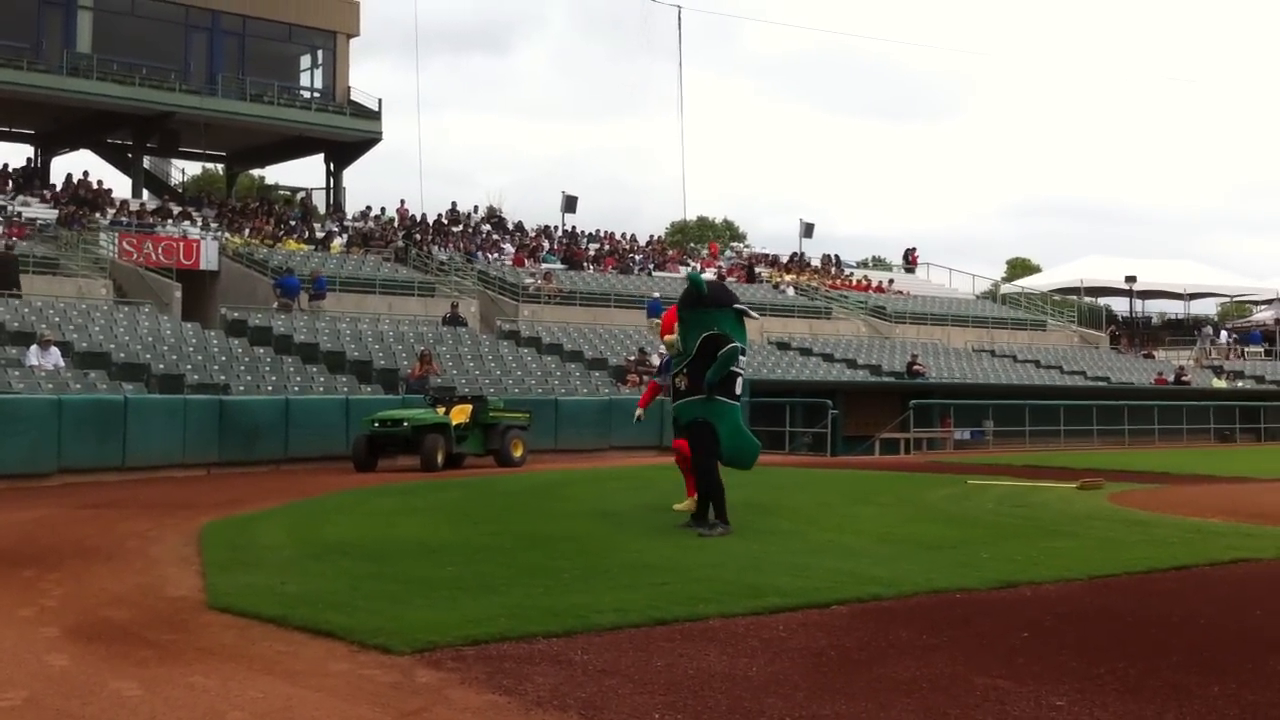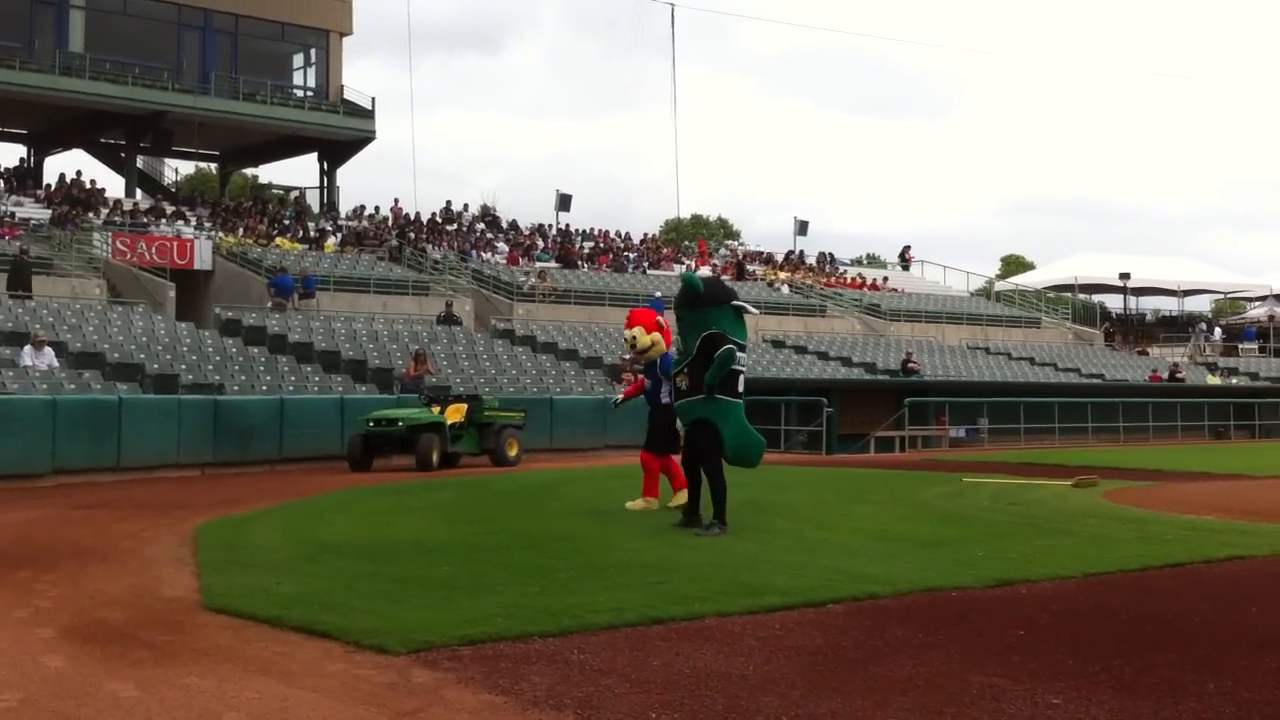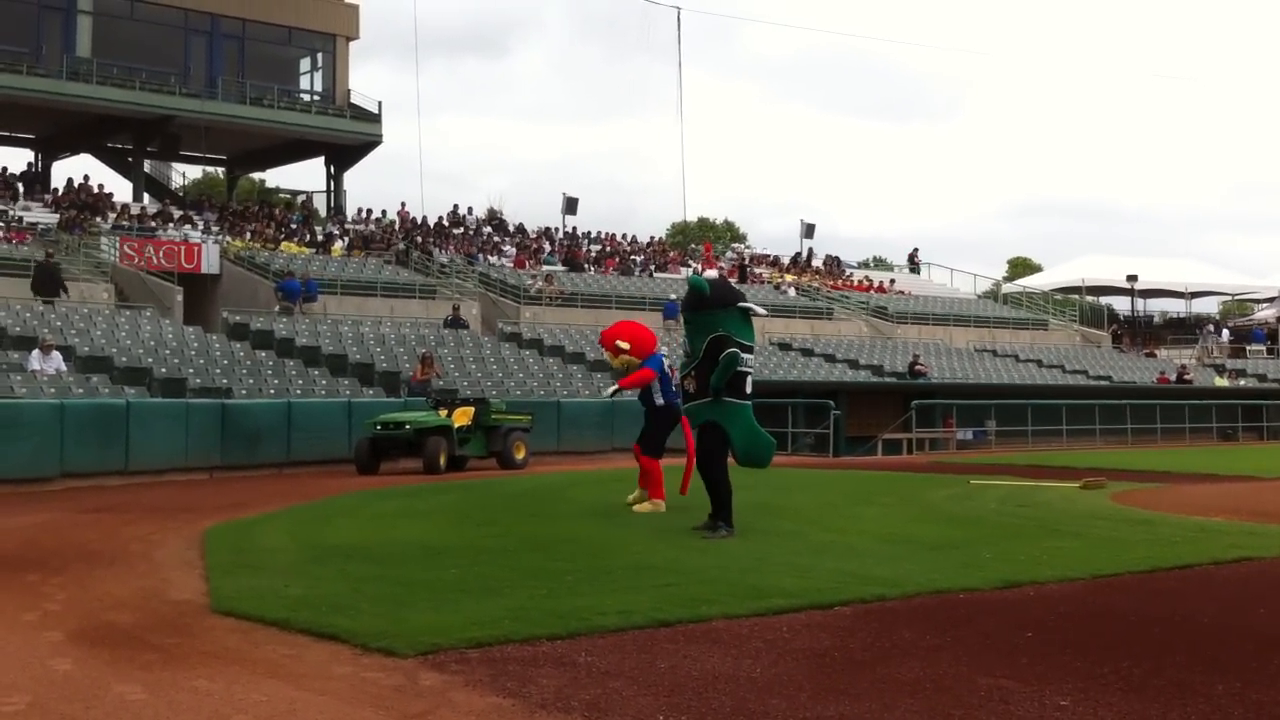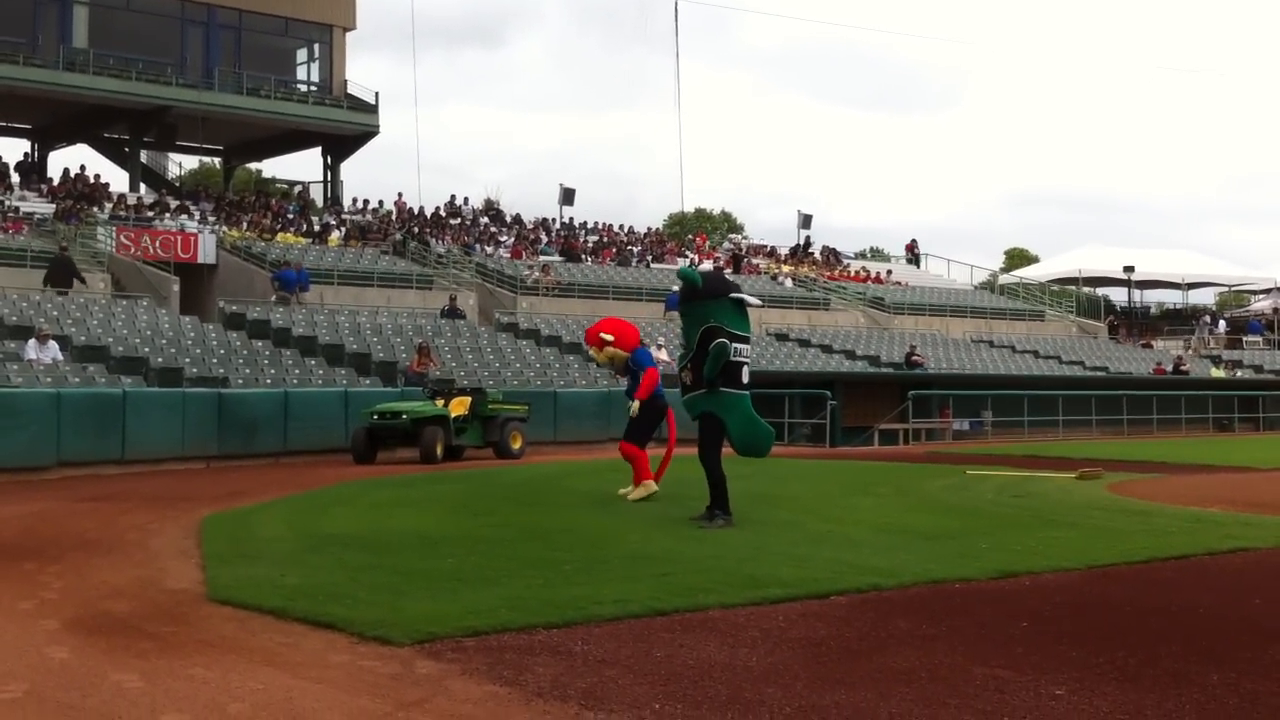
dt=0.3s
person 1, frame 1
left shoulder: (712, 338)
right shoulder: (707, 337)
left elbow: (732, 352)
left wrist: (710, 381)
left hip: (708, 410)
right hip: (700, 411)
left knee: (706, 463)
right knee: (700, 463)
left ankle: (722, 521)
right ankle: (701, 515)
person 1, frame 2
left shoulder: (712, 336)
right shoulder: (707, 334)
left elbow: (728, 353)
left wrist: (709, 382)
left hip: (711, 409)
right hip: (701, 410)
left knee: (711, 464)
right knee: (690, 460)
left ankle: (720, 521)
right ankle: (692, 514)
person 1, frame 3
left shoulder: (719, 338)
right shoulder: (716, 335)
left elbow: (732, 356)
left wrist: (715, 385)
left hip: (720, 411)
right hip: (712, 411)
left knee: (715, 466)
right knee: (705, 465)
left ankle: (726, 524)
right ankle: (717, 517)
person 1, frame 4
left shoulder: (711, 329)
right shoulder: (720, 325)
left elbow: (721, 347)
left wrist: (709, 376)
left hip: (717, 400)
right hip: (714, 400)
left knee: (709, 456)
right knee: (708, 456)
left ankle: (724, 512)
right ankle: (715, 508)
person 2, frame 1
right shoulder: (667, 361)
right elbow: (656, 384)
right wrist: (641, 406)
left knee: (681, 445)
right knee: (682, 457)
left ankle: (695, 487)
right ankle: (694, 496)
person 2, frame 2
left shoulder: (666, 361)
right shoulder: (650, 361)
right elbow: (645, 383)
right wrist: (625, 394)
left hip: (666, 412)
right hip: (659, 411)
left knee: (649, 454)
right knee: (662, 455)
left ankle: (650, 498)
right ankle: (682, 491)
person 2, frame 3
left shoulder: (652, 360)
right shoulder: (654, 359)
left elbow: (646, 375)
right elbow: (670, 371)
left wrist: (619, 385)
left hip: (664, 413)
right hip: (659, 412)
left knee: (648, 456)
right knee: (640, 450)
left ankle: (657, 500)
right ankle: (644, 490)
person 2, frame 4
left shoulder: (639, 355)
right shoulder: (631, 358)
left elbow: (652, 375)
left wrist: (638, 399)
right wrist: (635, 399)
left hip: (651, 405)
right hip: (648, 405)
left knee: (628, 445)
right knee: (636, 446)
left ankle: (647, 483)
right ankle: (639, 484)
